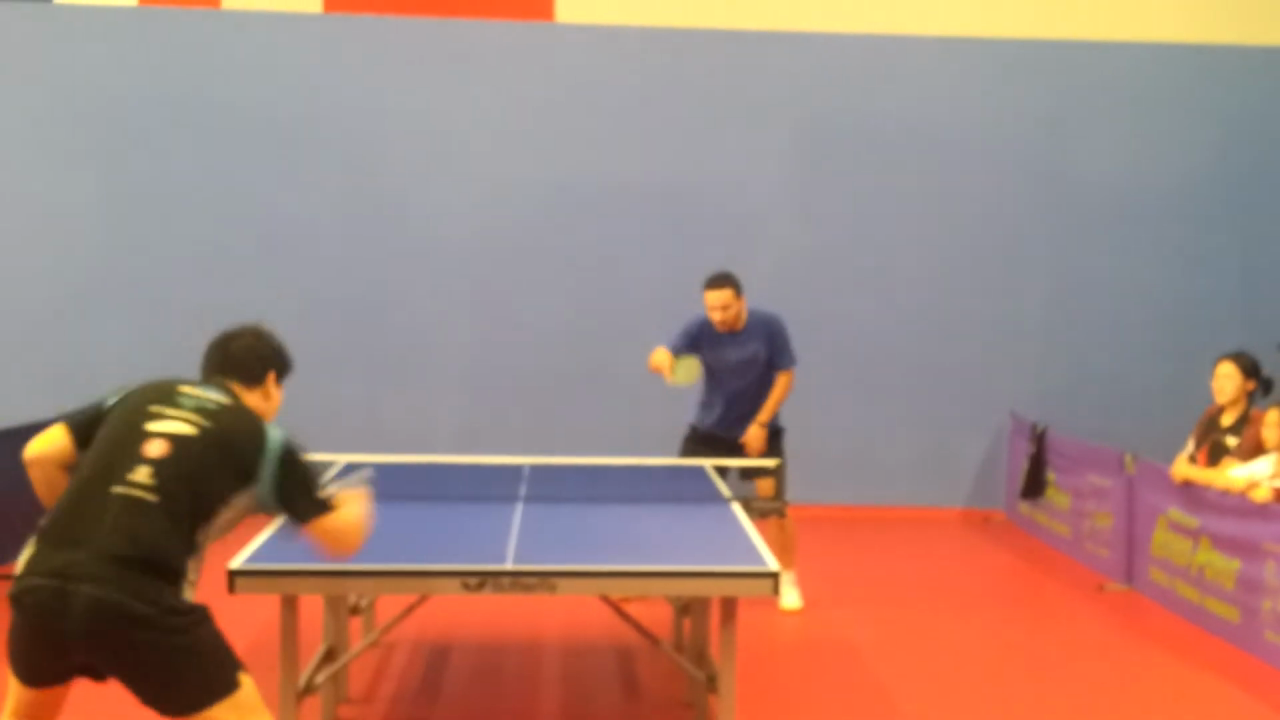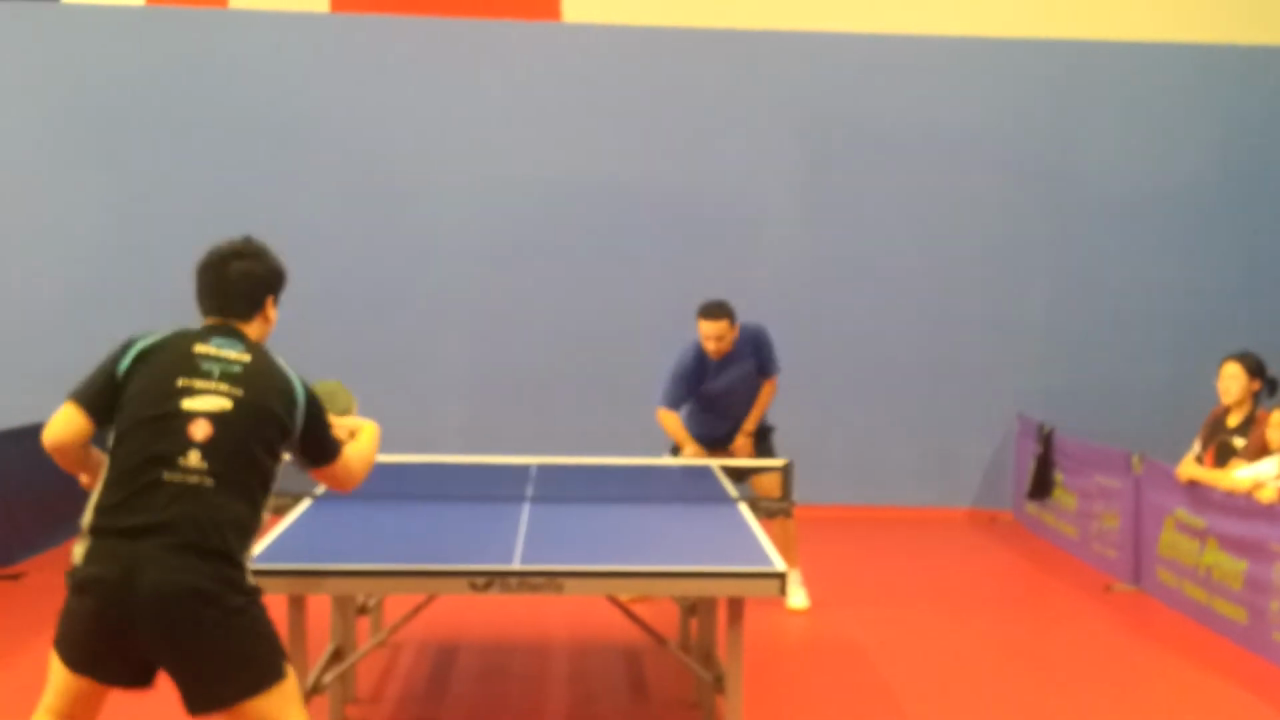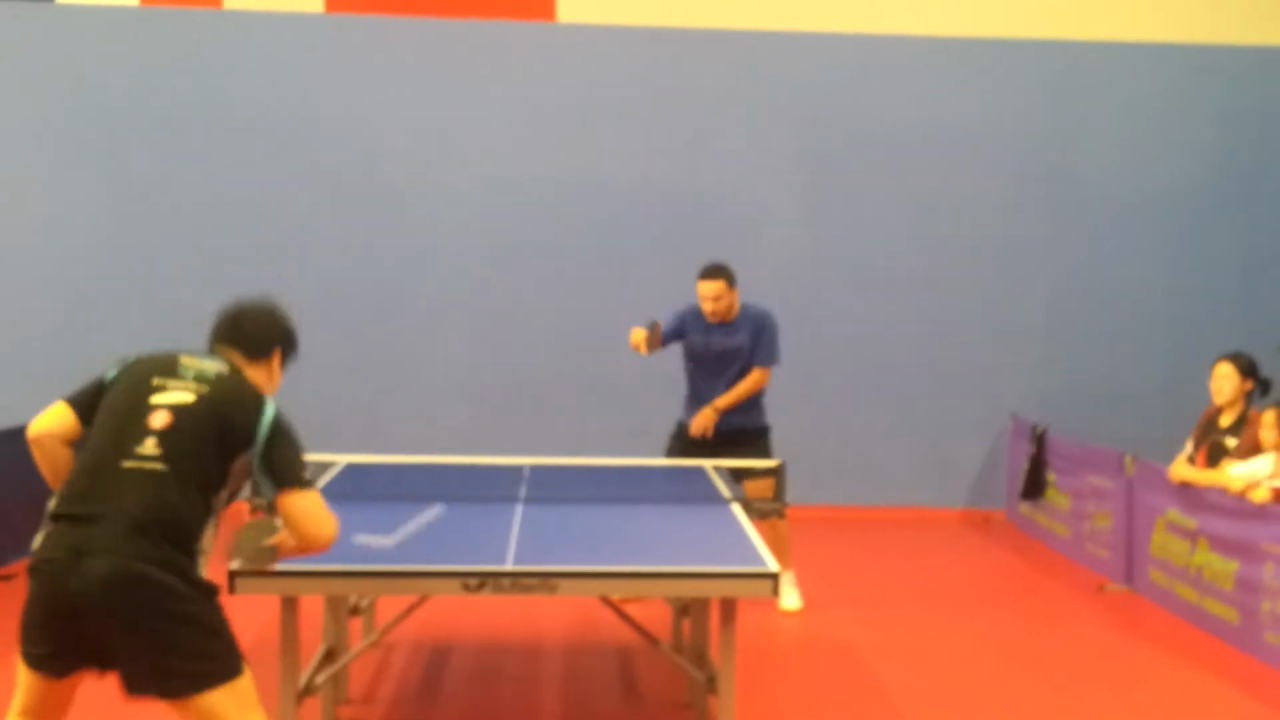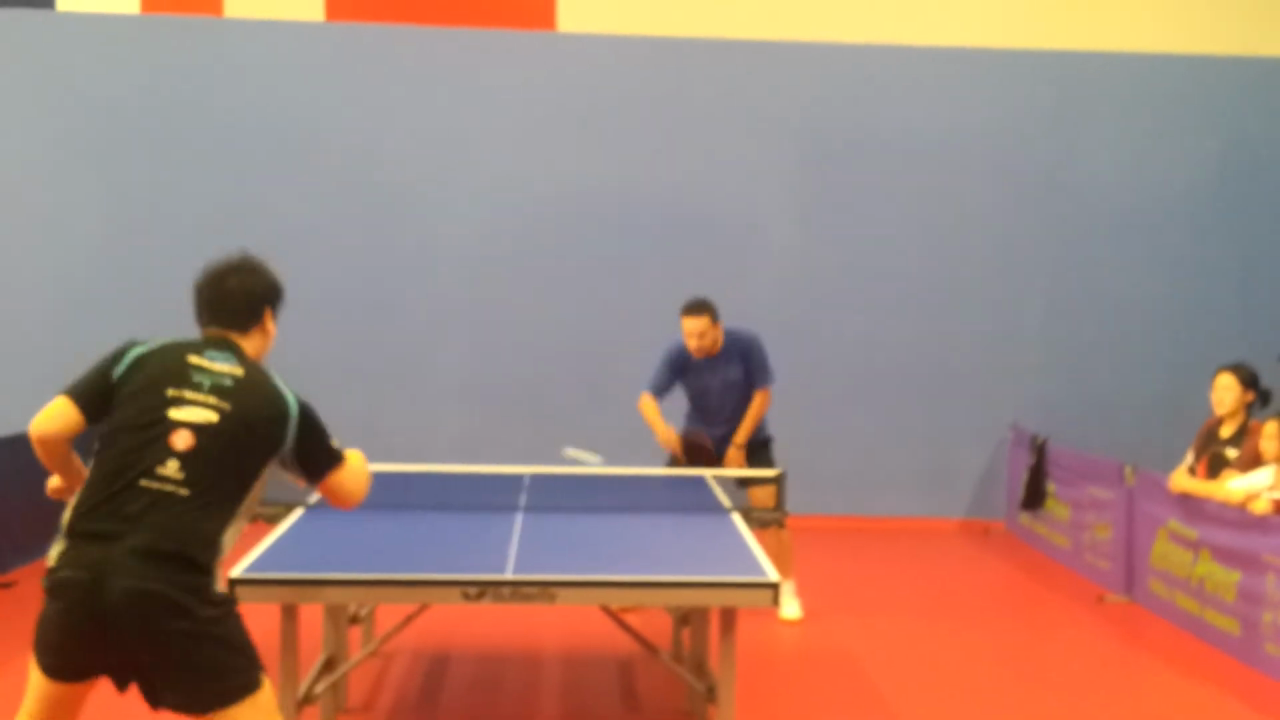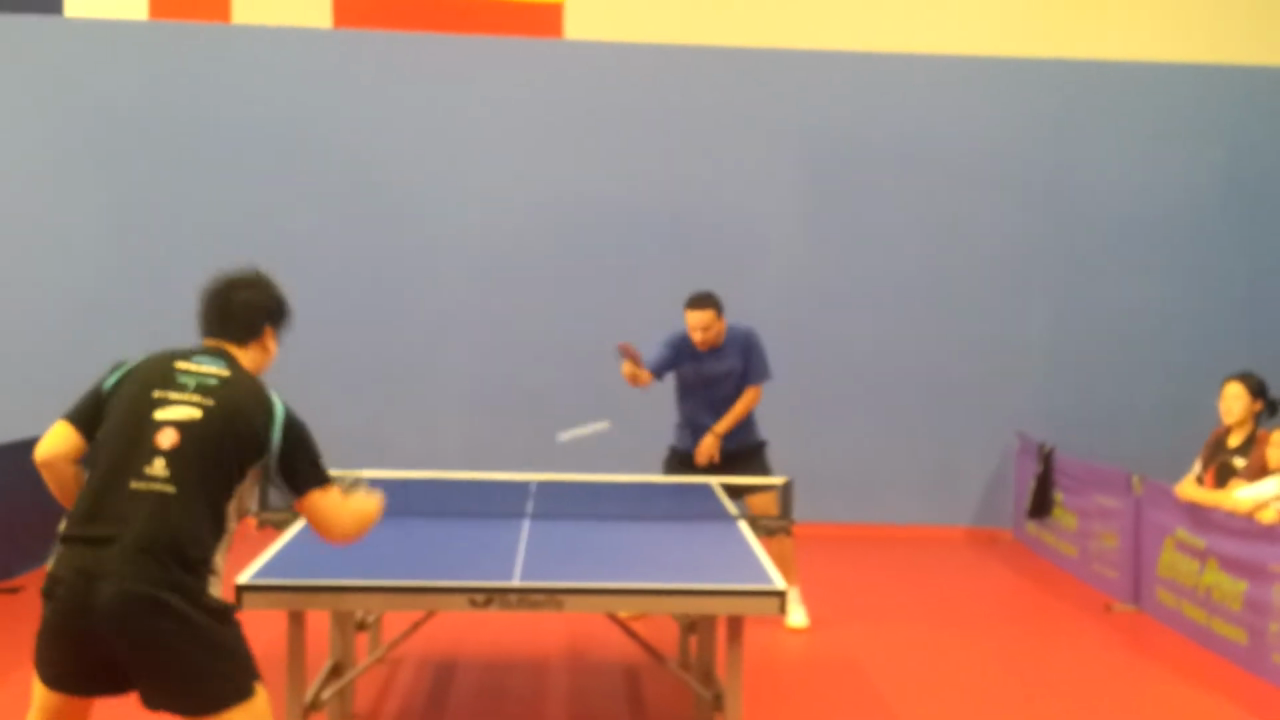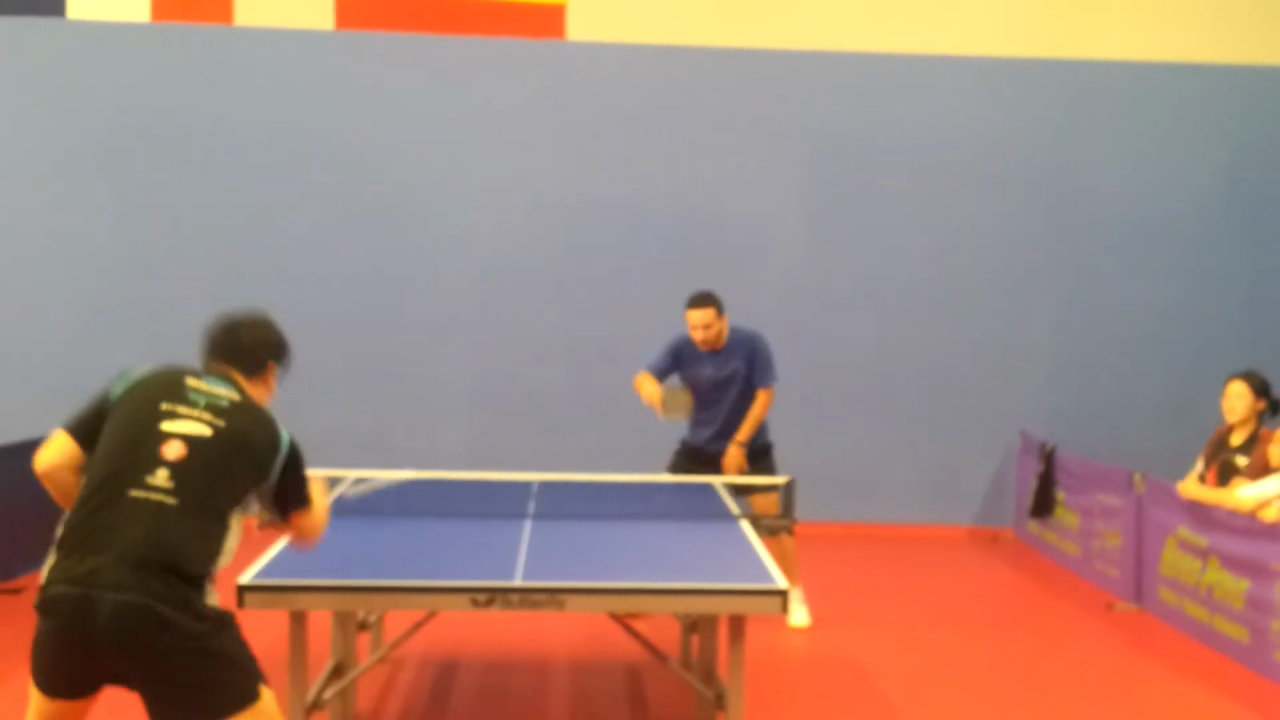
dt=0.3s
person 1, frame 1
left shoulder: (134, 397)
right shoulder: (262, 442)
left elbow: (39, 454)
right elbow: (342, 538)
right wrist: (356, 508)
left hip: (44, 584)
right hip: (141, 608)
person 1, frame 2
left shoulder: (142, 351)
right shoulder: (284, 389)
left elbow: (58, 439)
right elbow: (342, 476)
right wrist: (367, 433)
left hip: (106, 573)
right hip: (205, 591)
person 1, frame 3
left shoulder: (137, 370)
right shoulder: (260, 413)
left elbow: (43, 433)
right elbow: (317, 531)
right wrist: (293, 541)
left hip: (61, 560)
right hip: (155, 582)
person 1, frame 4
left shoulder: (137, 358)
right shoulder: (277, 404)
left elbow: (46, 431)
right elbow: (348, 491)
left wrist: (73, 478)
right wrist: (354, 460)
left hip: (80, 575)
right hip: (177, 598)
person 1, frame 5
left shoulder: (132, 374)
right shoulder: (268, 411)
left elbow: (51, 454)
right elbow: (336, 525)
right wrist: (368, 506)
left hip: (76, 584)
right hip: (173, 600)
person 1, frame 6
left shoulder: (136, 385)
right shoulder: (270, 436)
left elbow: (50, 464)
right elbow: (307, 527)
right wrist: (315, 490)
left hip: (71, 592)
right hip: (169, 611)
person 2, frame 1
left shoulder: (770, 326)
right shoulder: (698, 329)
left elbow: (784, 376)
right elbow: (659, 359)
left wrist: (761, 424)
right wrist: (661, 358)
left hip: (757, 429)
right hip: (708, 431)
left knee: (773, 503)
left ankle: (787, 579)
person 2, frame 2
left shoulder: (757, 337)
right shoulder: (690, 360)
left elbow: (769, 381)
right elbow: (665, 411)
left wrist: (747, 433)
right wrist: (688, 447)
left hip: (749, 434)
right hip: (701, 439)
left knee: (776, 501)
left ankle: (793, 579)
person 2, frame 3
left shoulder: (760, 320)
right shoulder: (690, 317)
left elbow: (760, 375)
right elbow: (651, 339)
left wrist: (715, 409)
right wrist: (640, 336)
left hip: (745, 430)
right hip: (692, 427)
left knee: (766, 505)
left ankle: (786, 579)
person 2, frame 4
left shoulder: (747, 345)
right shoulder: (678, 356)
left elbow: (762, 395)
right elbow: (648, 398)
left wrist: (738, 445)
right wrist: (662, 429)
left hip: (748, 442)
left knee: (770, 514)
left ankle: (787, 589)
person 2, frame 5
left shoulder: (746, 340)
right shoulder: (677, 345)
left elbow: (753, 393)
right elbow: (645, 378)
left wrist: (716, 434)
right wrist: (634, 372)
left hip: (741, 448)
right hip: (688, 450)
left knee: (771, 521)
left ankle: (792, 596)
person 2, frame 6
left shoulder: (752, 343)
right shoulder: (681, 348)
left elbow: (765, 395)
right elbow: (644, 377)
left wrist: (739, 444)
right wrist: (648, 387)
left hip: (748, 448)
right hip: (697, 448)
left knee: (772, 521)
left ankle: (794, 595)
